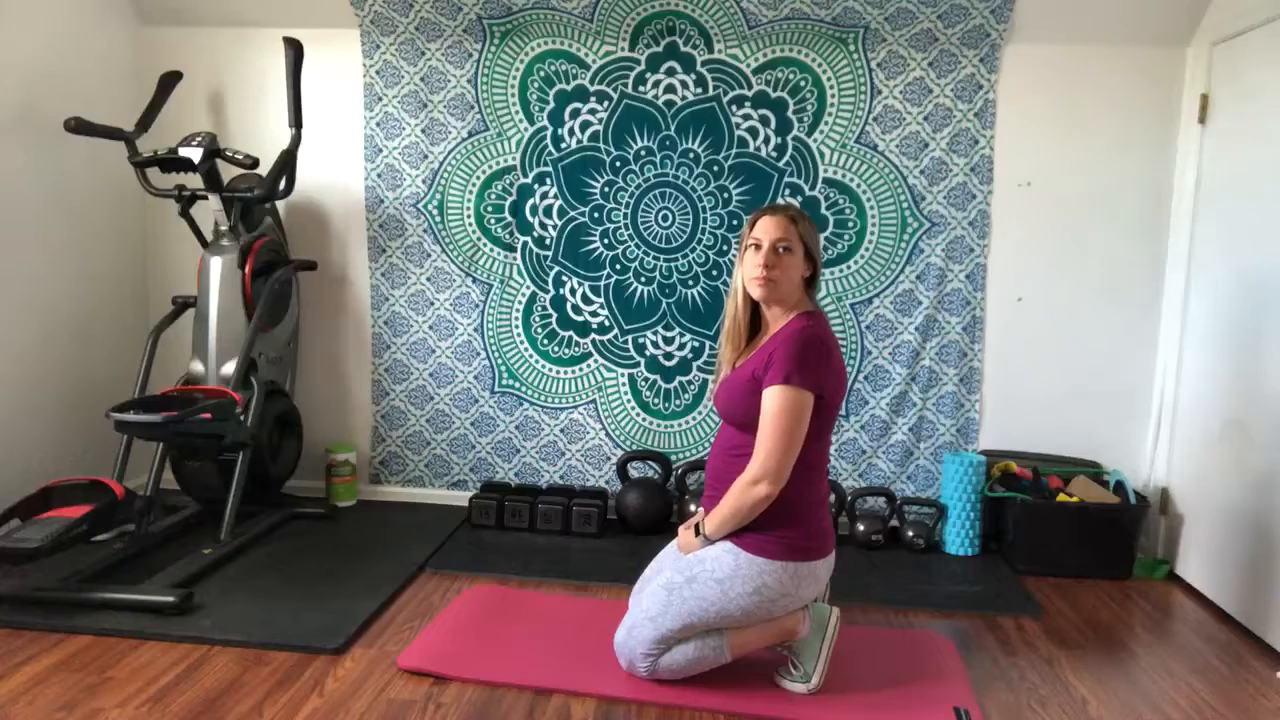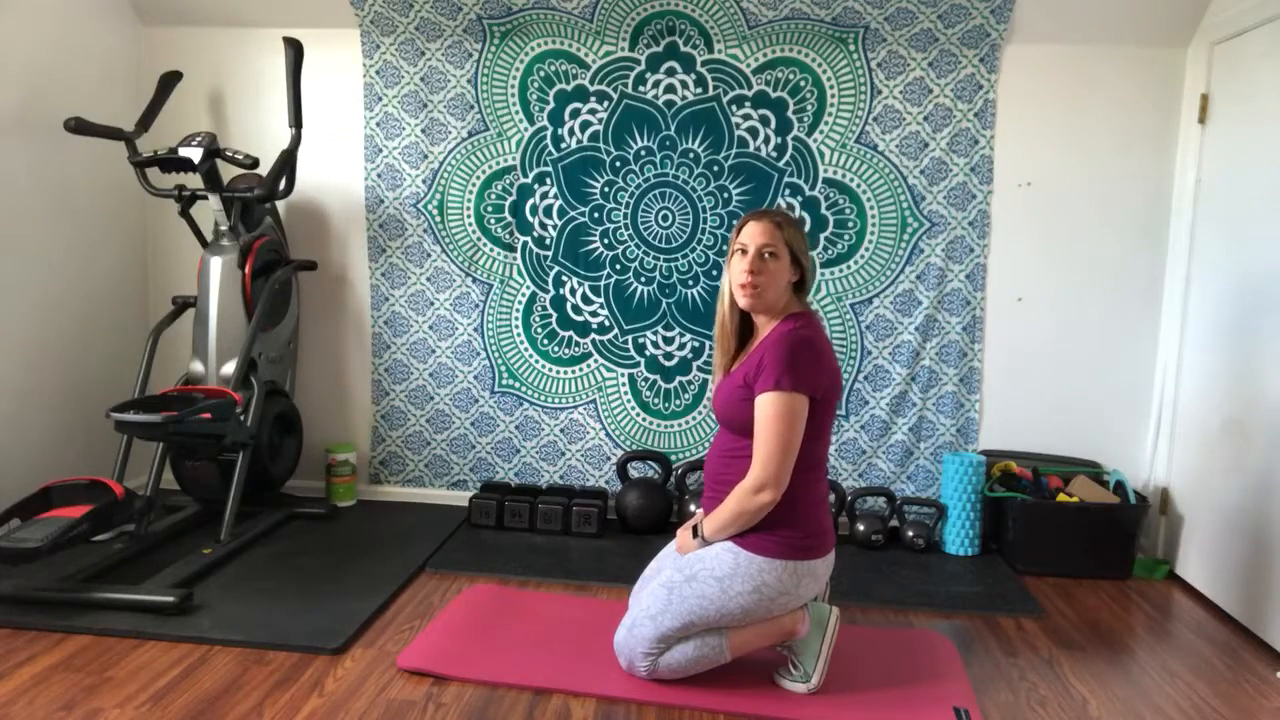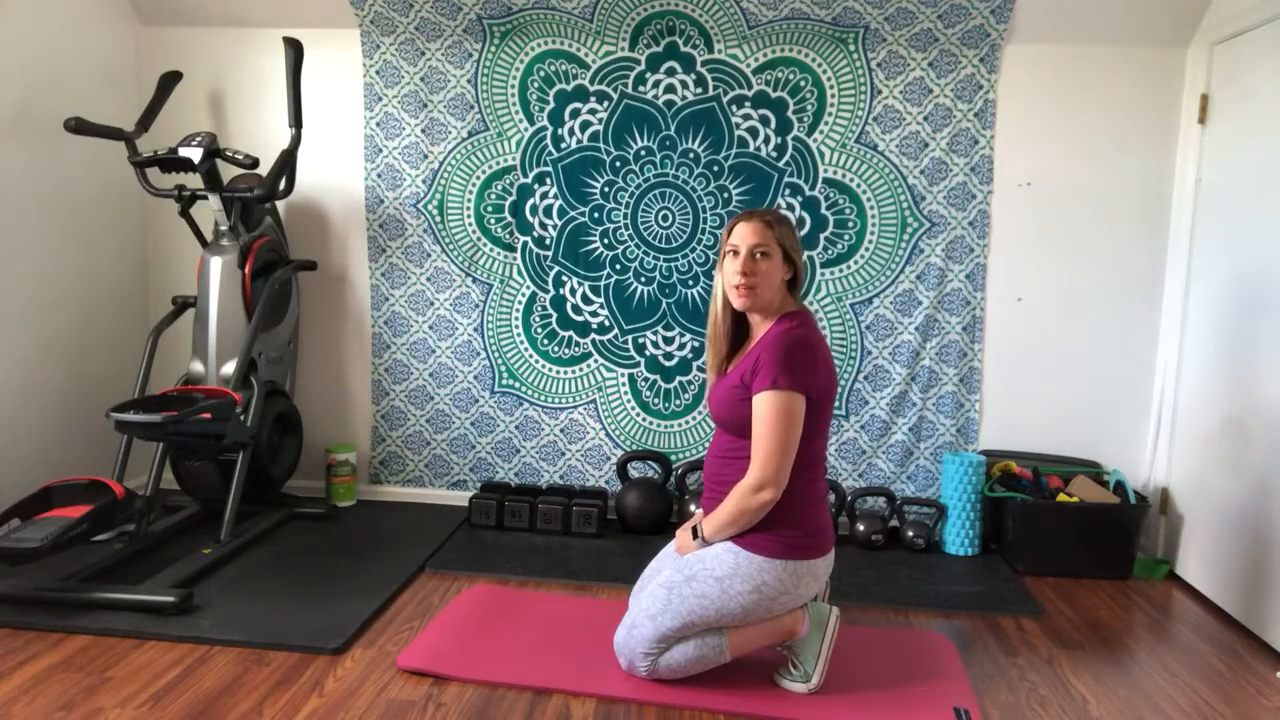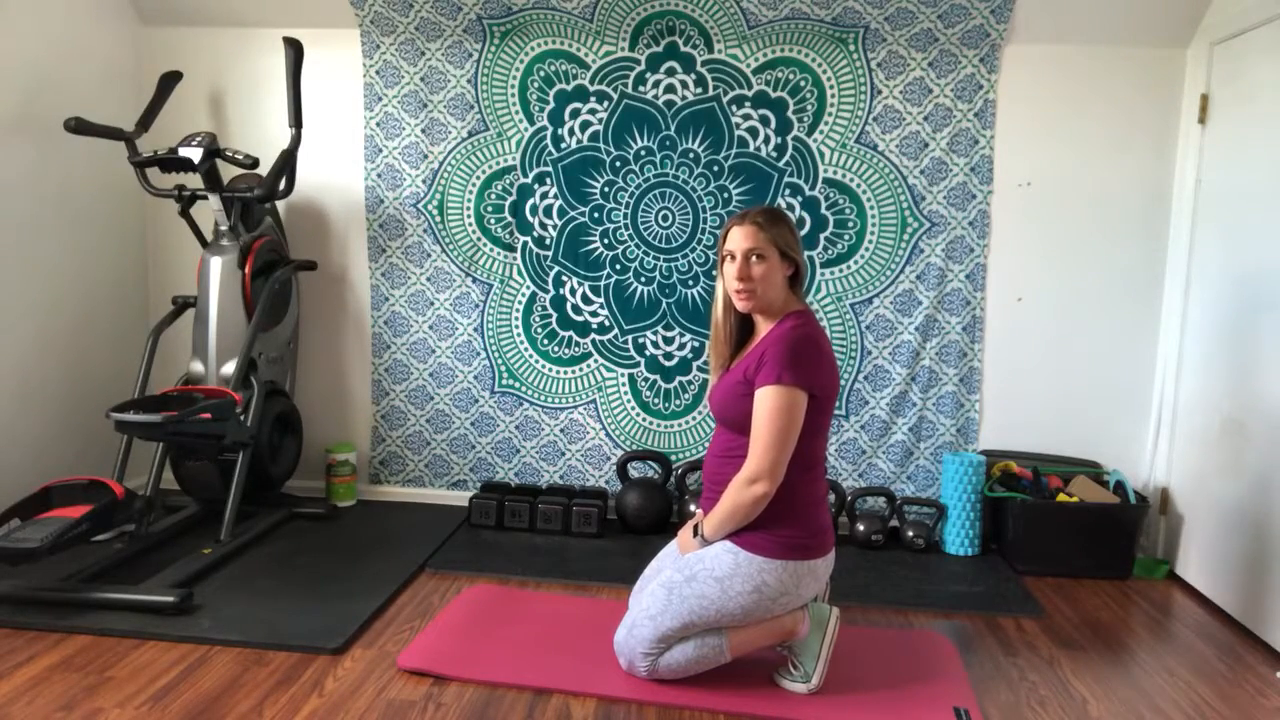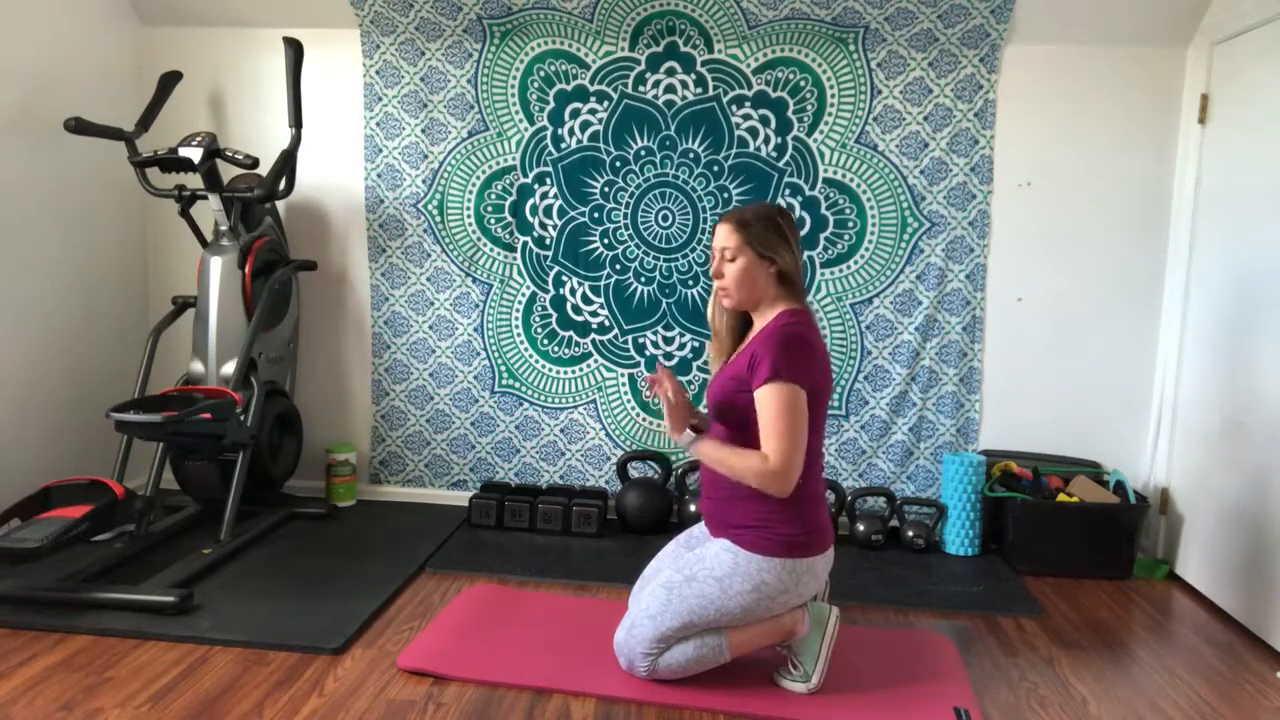
dt=0.7s
person 1, frame 1
left shoulder: (801, 342)
right shoulder: (765, 333)
left elbow: (765, 479)
left wrist: (703, 533)
right wrist: (706, 517)
left hip: (769, 552)
right hip: (747, 532)
left knee: (635, 649)
right knee: (642, 604)
left ankle: (792, 625)
right ankle: (788, 606)
person 1, frame 2
left shoulder: (790, 345)
right shoulder: (763, 335)
left elbow: (766, 485)
left wrist: (702, 534)
right wrist: (705, 518)
left hip: (770, 551)
right hip: (749, 534)
left knee: (635, 649)
right knee: (642, 605)
left ankle: (792, 623)
right ankle: (789, 602)
person 1, frame 3
left shoulder: (786, 344)
right shoulder: (759, 335)
left elbow: (765, 485)
left wrist: (701, 534)
right wrist: (704, 519)
left hip: (770, 551)
right hip: (748, 532)
left knee: (635, 649)
right knee: (642, 605)
left ankle: (793, 623)
right ankle: (791, 602)
person 1, frame 4
left shoulder: (791, 343)
right shoulder: (762, 335)
left elbow: (761, 479)
left wrist: (703, 534)
right wrist: (705, 521)
left hip: (770, 551)
right hip: (747, 532)
left knee: (635, 649)
right knee: (642, 605)
left ankle: (793, 624)
right ankle: (790, 601)
person 1, frame 5
left shoulder: (783, 340)
right shoulder: (768, 329)
left elbow: (778, 473)
left wrist: (688, 436)
right wrist: (690, 420)
left hip: (769, 551)
right hip: (740, 530)
left knee: (635, 649)
right knee: (642, 605)
left ankle: (794, 621)
right ankle: (789, 600)
